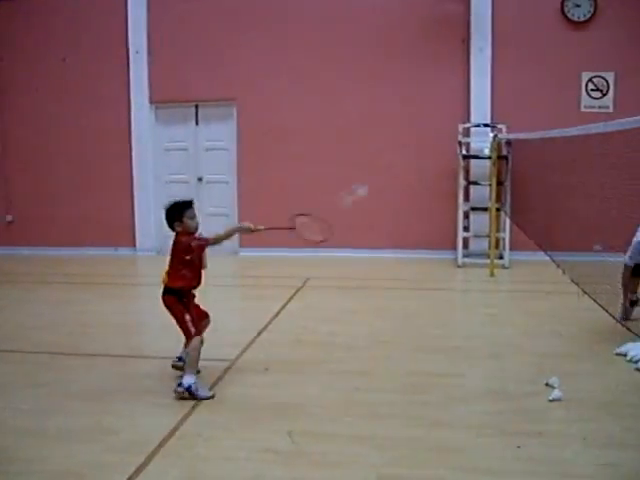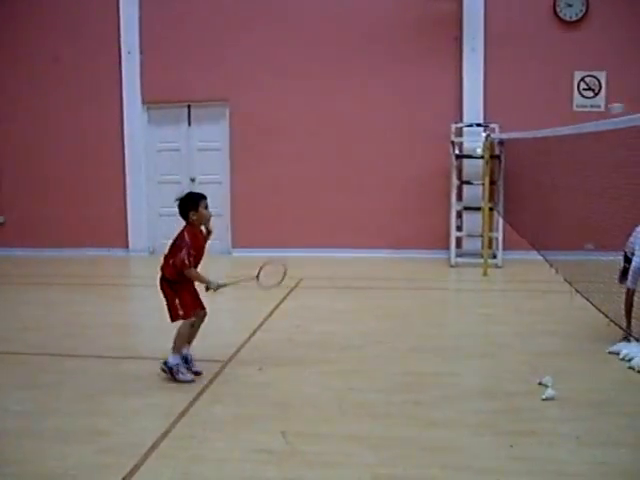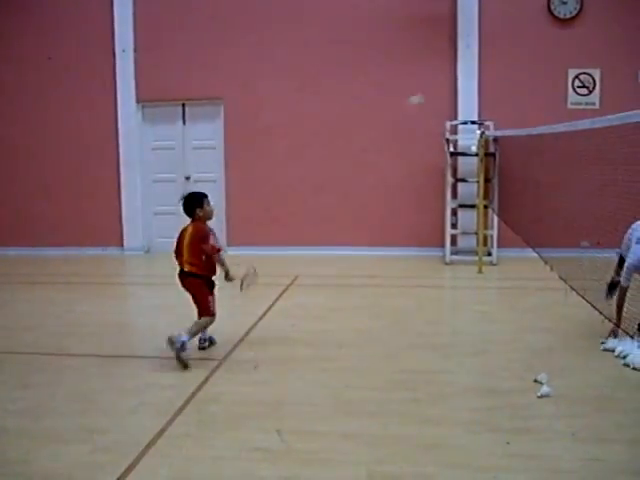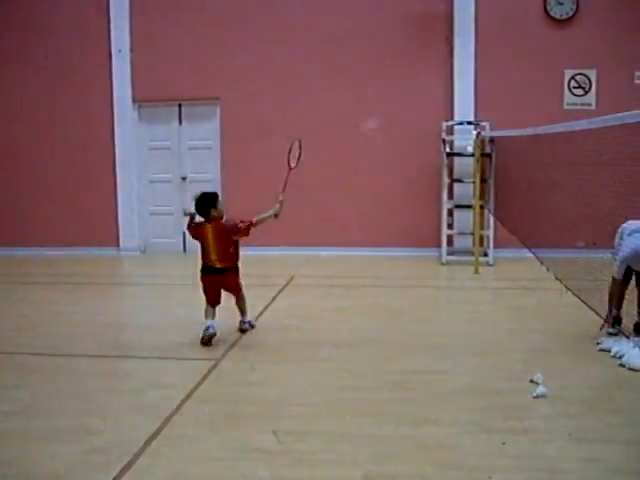
dt=0.3s
person 1, frame 1
left shoulder: (190, 240)
right shoulder: (183, 242)
left elbow: (202, 259)
right elbow: (212, 241)
right wrist: (238, 228)
left hip: (181, 294)
right hip: (176, 295)
left knee: (203, 321)
right knee: (195, 335)
left ankle: (183, 358)
right ankle: (187, 384)
person 1, frame 2
left shoulder: (197, 232)
right shoulder: (187, 237)
left elbow: (196, 251)
right elbow: (187, 269)
left wrist: (207, 235)
right wrist: (208, 282)
left hip: (184, 282)
right hip: (173, 282)
left knee: (200, 315)
right knee: (187, 320)
left ankle: (184, 354)
right ankle: (172, 362)
person 1, frame 3
left shoulder: (185, 231)
right shoulder: (204, 230)
left elbow: (178, 255)
right elbow: (215, 254)
right wrist: (227, 271)
left hip: (185, 275)
right hip: (198, 278)
left knee: (204, 308)
right knee: (209, 315)
left ankle: (204, 338)
right ankle: (181, 340)
person 1, frame 4
left shoulder: (200, 227)
right shoulder: (228, 226)
left elbow: (191, 230)
right elbow: (252, 224)
left wrist: (192, 217)
right wrist: (273, 212)
left hip: (208, 272)
right hip: (227, 272)
left knee: (211, 303)
right knee: (239, 293)
left ankle: (209, 327)
right ankle: (244, 321)
